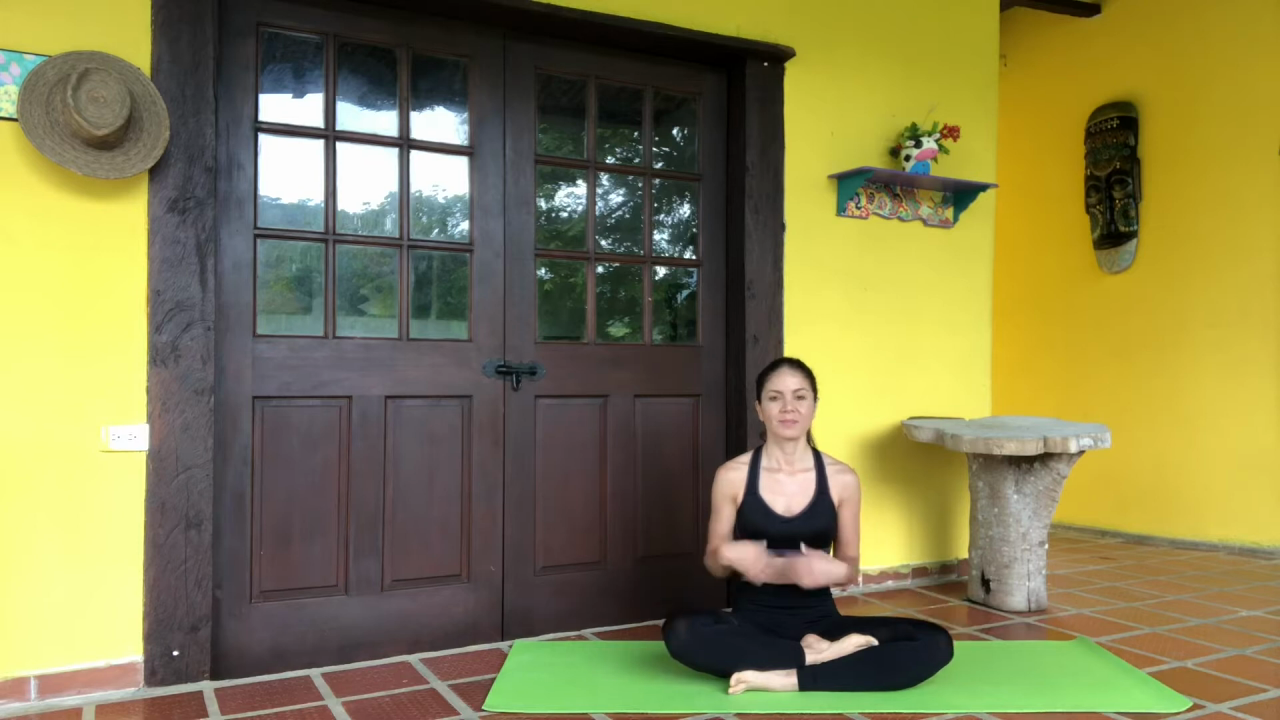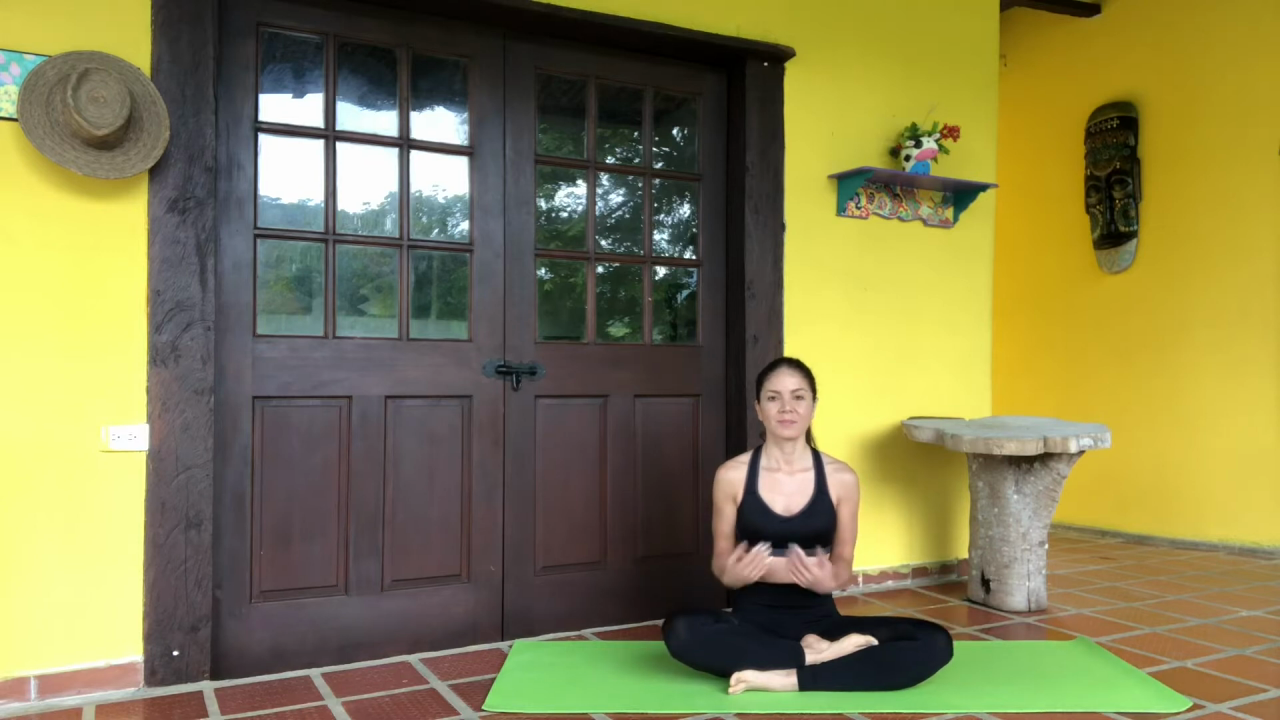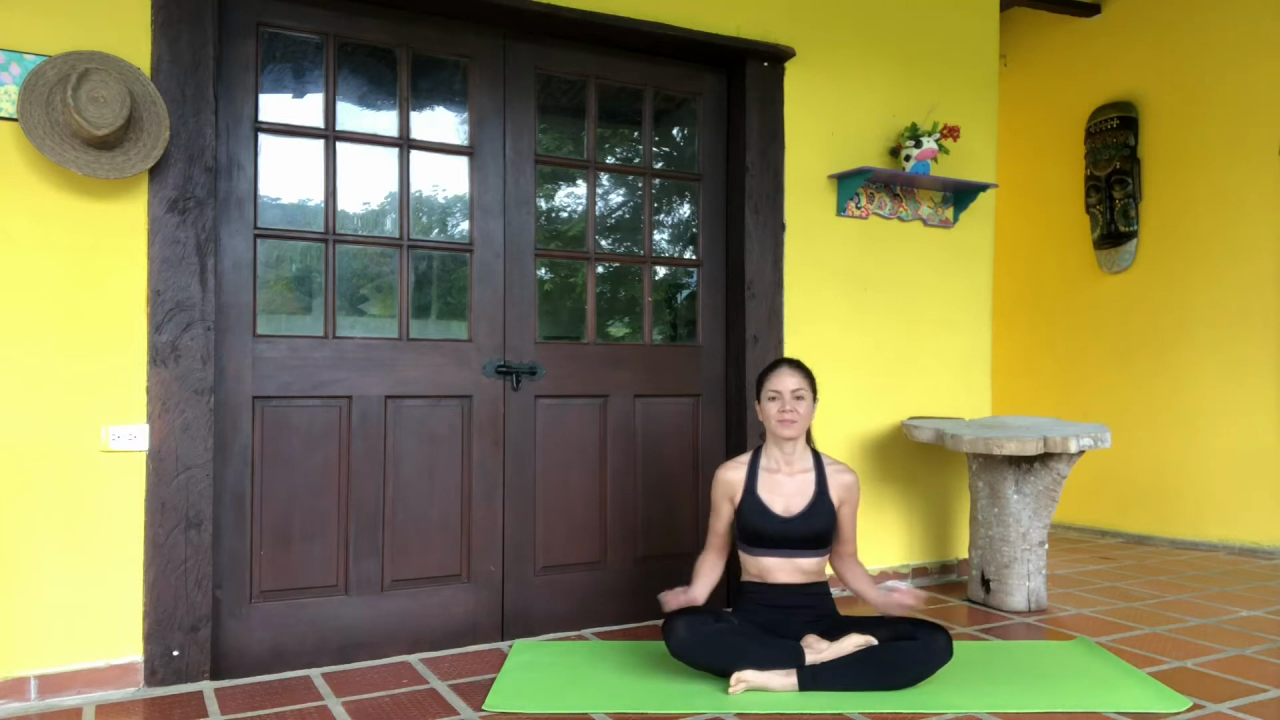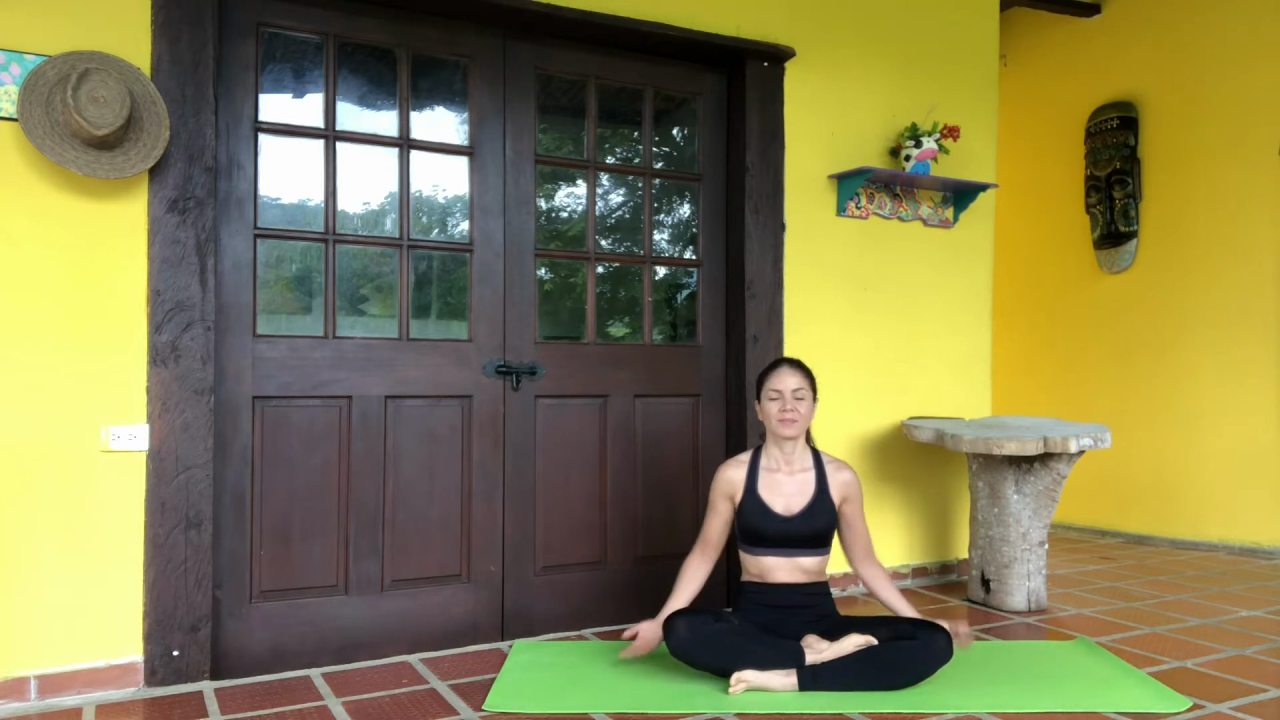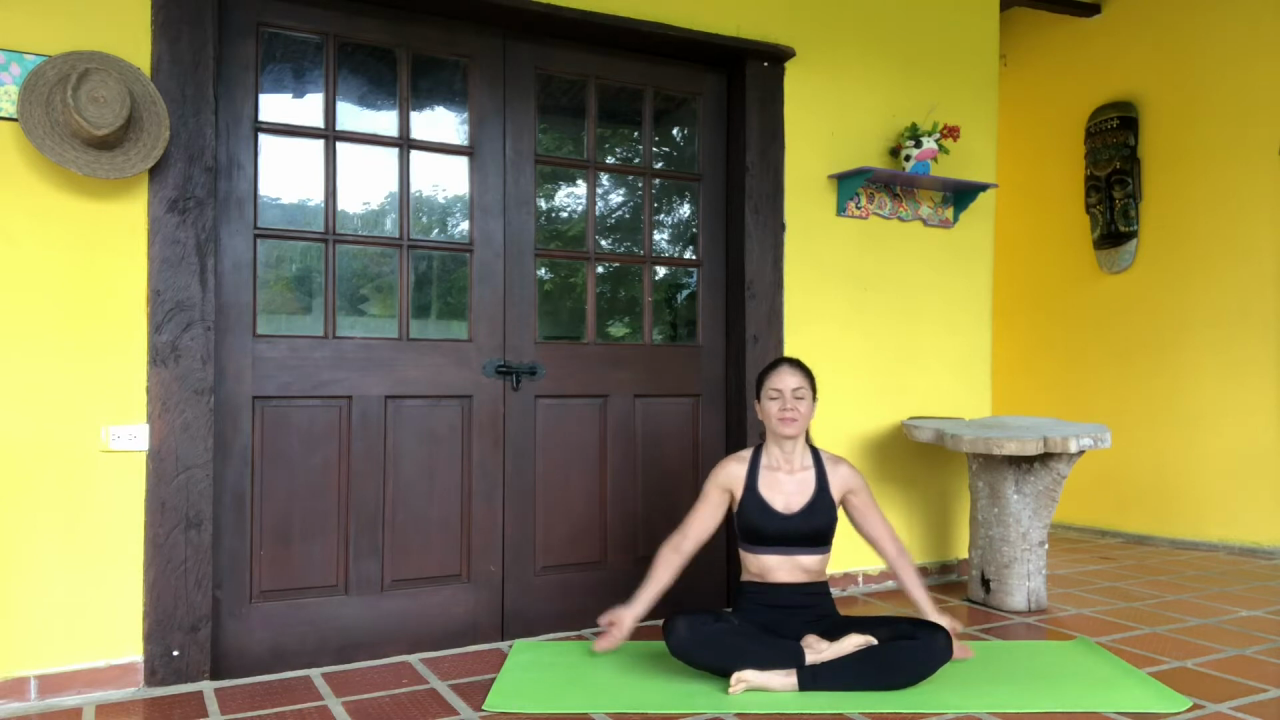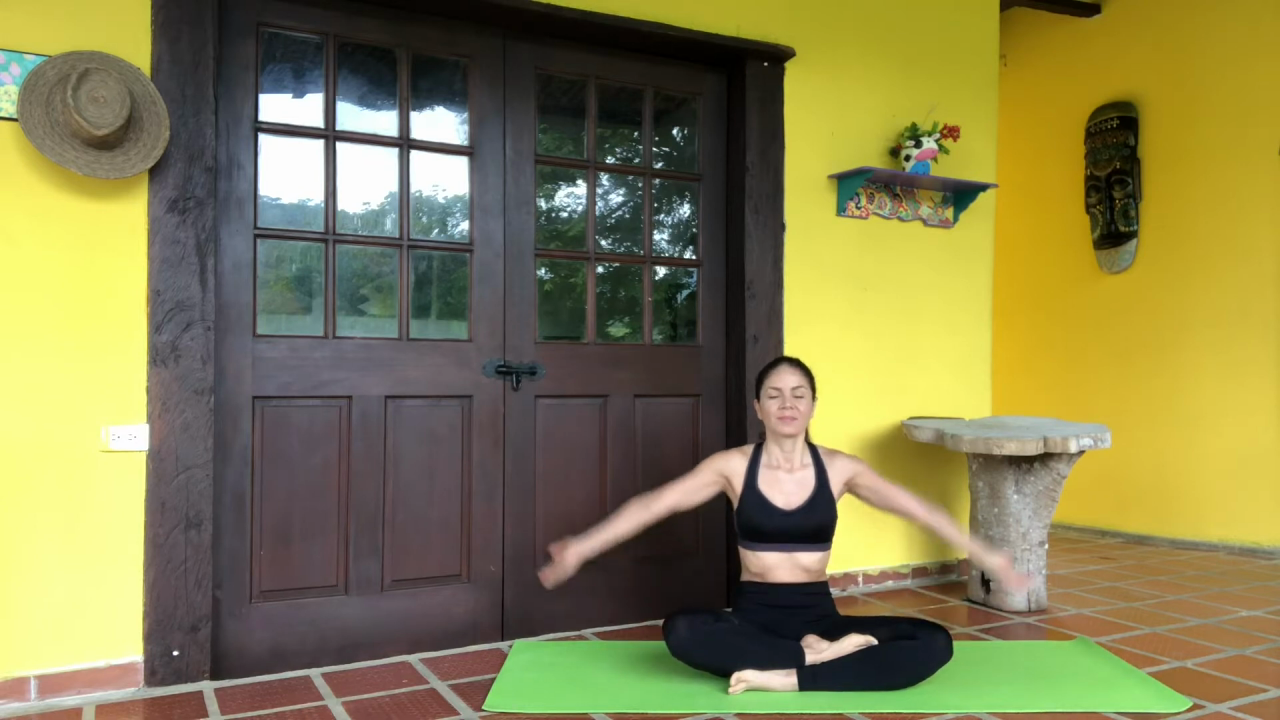
dt=0.2s
person 1, frame 1
left shoulder: (842, 479)
right shoulder: (733, 475)
left elbow: (850, 563)
right elbow: (714, 558)
left wrist: (836, 571)
right wrist: (729, 557)
left hip: (817, 617)
right hip: (753, 617)
left knee: (936, 645)
right knee: (681, 632)
left ankle: (788, 677)
right ankle: (816, 655)
person 1, frame 2
left shoulder: (841, 478)
right shoulder: (732, 475)
left elbow: (842, 562)
right elbow: (722, 558)
left wrist: (828, 581)
right wrist: (733, 573)
left hip: (817, 617)
right hip: (753, 617)
left knee: (935, 643)
right knee: (682, 631)
left ankle: (788, 677)
right ankle: (817, 655)
person 1, frame 3
left shoulder: (841, 479)
right shoulder: (732, 476)
left elbow: (844, 561)
right elbow: (715, 552)
left wrist: (884, 598)
right wrist: (693, 596)
left hip: (818, 616)
right hip: (754, 616)
left knee: (934, 643)
right knee: (681, 630)
left ankle: (789, 677)
right ankle: (816, 655)
person 1, frame 4
left shoulder: (840, 477)
right shoulder: (734, 475)
left elbow: (863, 560)
right elbow: (705, 552)
left wrist: (913, 616)
right wrist: (661, 620)
left hip: (818, 615)
right hip: (753, 615)
left knee: (934, 643)
right knee: (683, 631)
left ankle: (786, 676)
right ankle: (816, 655)
person 1, frame 5
left shoulder: (838, 474)
right shoulder: (735, 471)
left elbow: (889, 546)
right elbow: (681, 543)
left wrist: (935, 616)
right wrist: (633, 613)
left hip: (818, 615)
right hip: (752, 615)
left knee: (932, 643)
right knee: (681, 631)
left ankle: (785, 675)
right ankle: (815, 655)
person 1, frame 6
left shoulder: (837, 468)
right shoulder: (734, 466)
left elbow: (917, 508)
right elbow: (654, 504)
left wrist: (986, 557)
right wrist: (584, 547)
left hip: (818, 614)
right hip: (752, 614)
left knee: (934, 644)
right knee: (681, 630)
left ankle: (784, 674)
right ankle: (816, 654)
